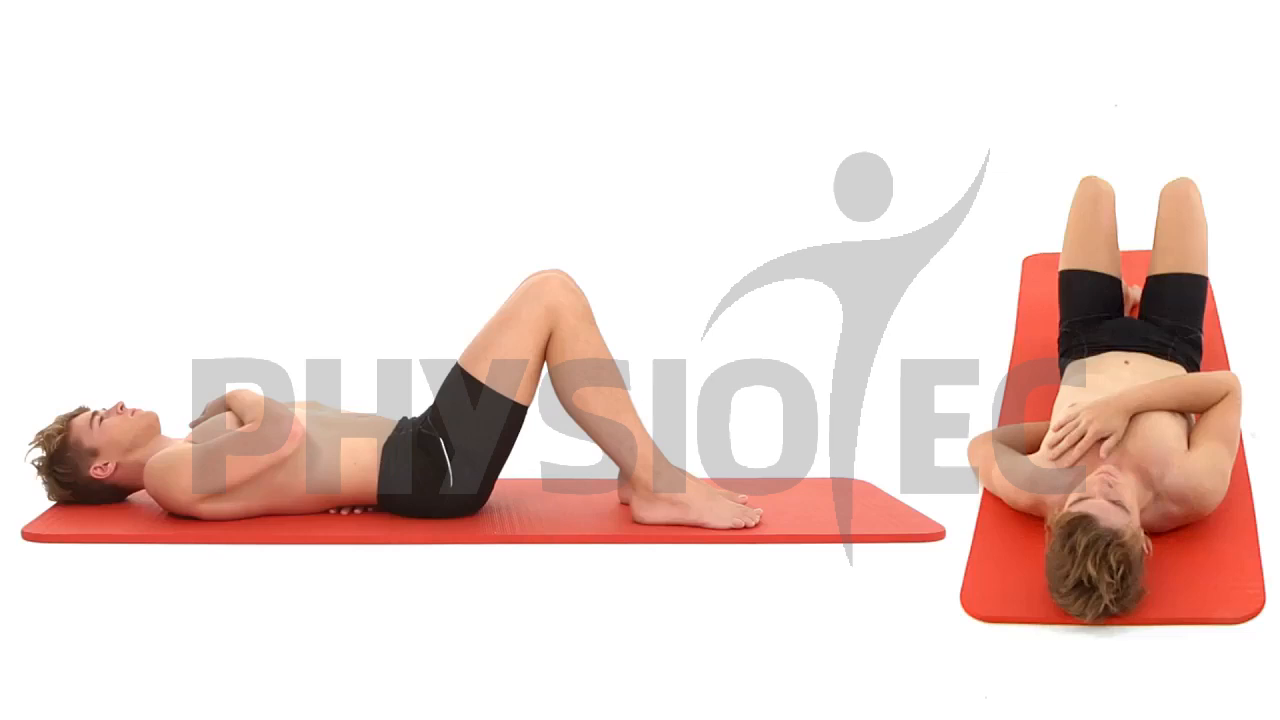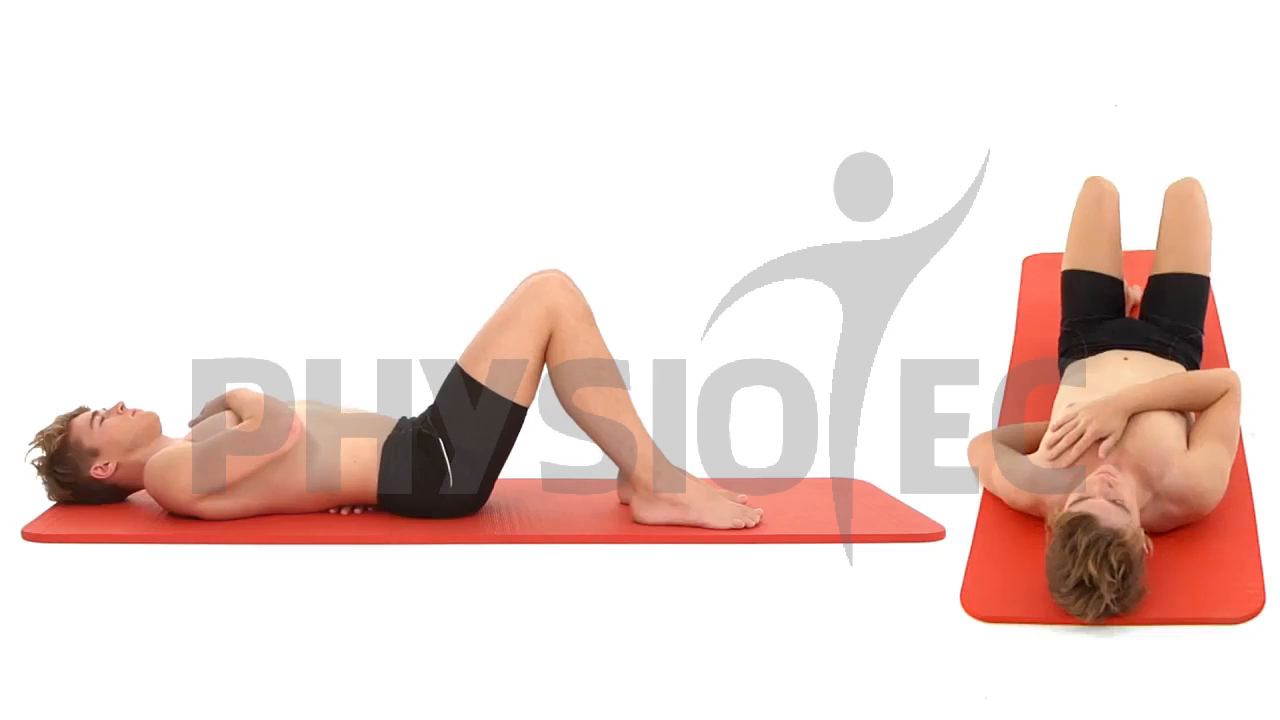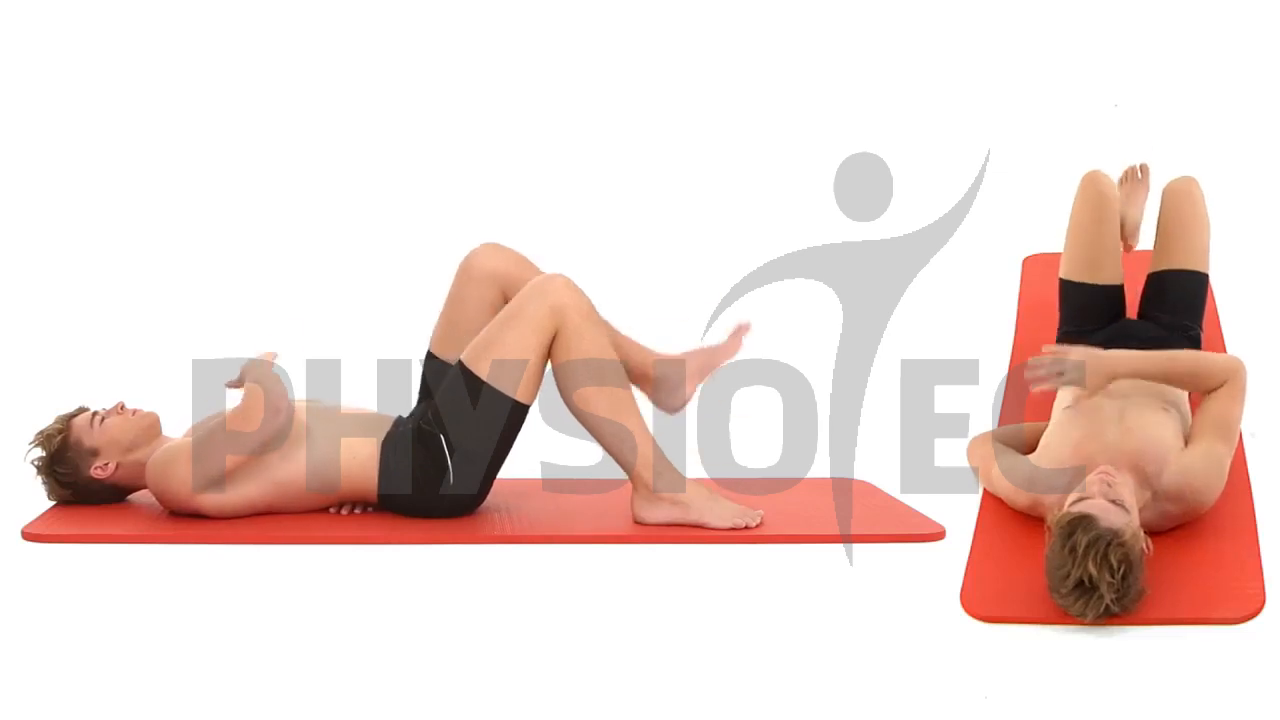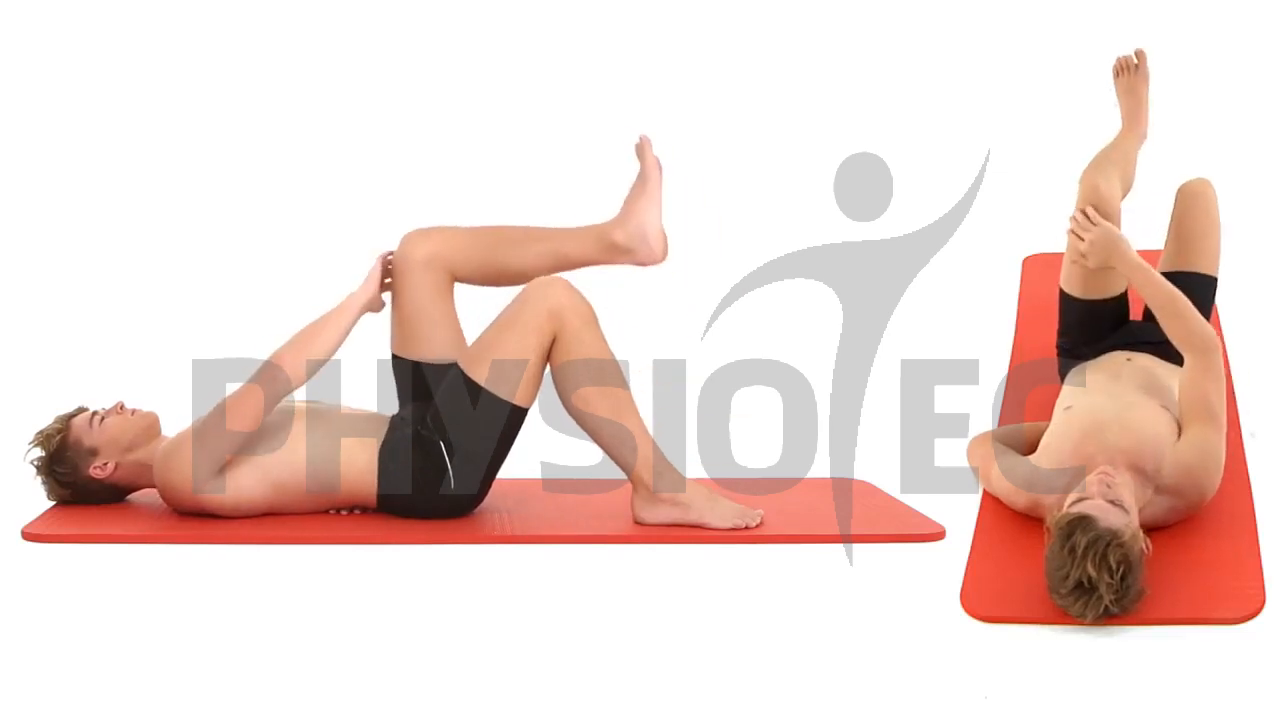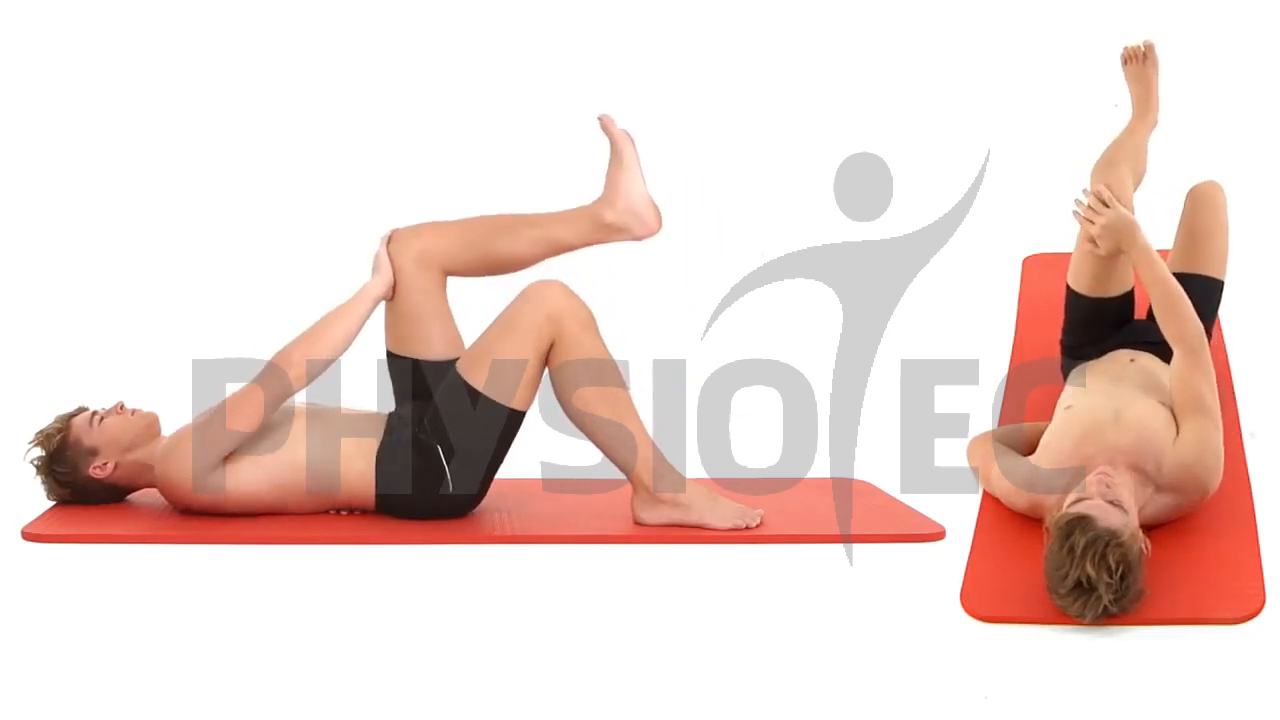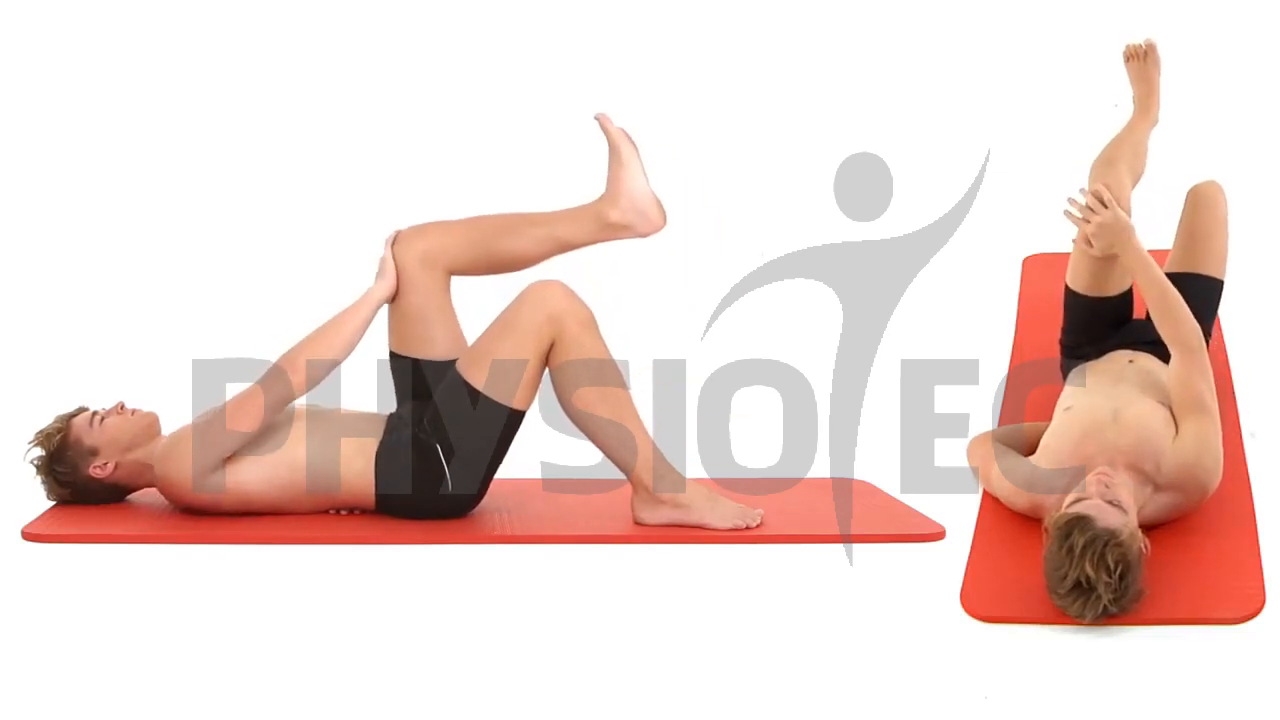
dt=0.7s
person 1, frame 1
left shoulder: (194, 446)
right shoulder: (174, 474)
right elbow: (287, 435)
right wrist: (242, 400)
left hip: (419, 442)
right hip: (433, 468)
left knee: (547, 290)
right knee: (553, 296)
left ankle: (643, 473)
right ankle: (661, 490)
person 1, frame 2
left shoulder: (198, 448)
right shoulder: (173, 475)
right elbow: (282, 431)
right wrist: (241, 398)
left hip: (421, 443)
right hip: (435, 470)
left knee: (546, 290)
right knee: (551, 298)
left ankle: (643, 473)
right ankle: (661, 491)
person 1, frame 3
left shoulder: (199, 448)
right shoulder: (174, 471)
right elbow: (275, 415)
right wrist: (258, 367)
left hip: (420, 438)
right hip: (435, 467)
left knee: (491, 263)
right knee: (555, 297)
left ankle: (658, 374)
right ankle: (661, 489)
person 1, frame 4
left shoulder: (198, 450)
right shoulder: (180, 470)
right elbow: (269, 386)
right wrist: (360, 299)
left hip: (420, 434)
right hip: (435, 465)
left knee: (420, 252)
right knee: (553, 301)
left ankle: (619, 237)
right ankle: (662, 491)
person 1, frame 5
left shoulder: (197, 451)
right shoulder: (182, 469)
right elbow: (273, 385)
right wrist: (371, 294)
left hip: (417, 431)
right hip: (432, 467)
left knee: (411, 247)
right knee: (552, 306)
left ankle: (609, 217)
right ankle: (662, 492)
person 1, frame 6
left shoulder: (196, 451)
right shoulder: (181, 470)
right elbow: (277, 387)
right wrist: (375, 297)
left hip: (419, 434)
right hip: (431, 467)
left knee: (416, 247)
right knee: (551, 307)
left ankle: (611, 215)
right ankle: (662, 492)
person 2, frame 1
left shoulder: (1035, 492)
right shoulder: (1191, 495)
left elbow: (979, 444)
right elbow: (1228, 385)
left wrist: (1060, 424)
right wrist: (1127, 405)
left hip: (1088, 350)
right hip: (1167, 350)
left knee: (1095, 188)
right knee: (1180, 189)
left ankle: (1125, 298)
right ankle: (1131, 299)
person 2, frame 2
left shoulder: (1035, 493)
right shoulder: (1190, 496)
left elbow: (980, 444)
right elbow: (1227, 383)
left wrist: (1059, 426)
right wrist: (1124, 404)
left hip: (1089, 349)
right hip: (1167, 351)
left knee: (1100, 188)
right knee: (1185, 190)
left ankle: (1123, 299)
right ankle: (1133, 301)
person 2, frame 3
left shoulder: (1035, 495)
right shoulder: (1187, 495)
left elbow: (979, 445)
right elbow: (1233, 371)
left wrist: (1057, 426)
right wrist: (1118, 369)
left hip: (1090, 345)
right hip: (1166, 346)
left knee: (1096, 185)
right knee: (1181, 189)
left ankle: (1125, 229)
right ankle: (1127, 229)
person 2, frame 4
left shoulder: (1033, 496)
right shoulder: (1186, 490)
left elbow: (979, 444)
right elbow: (1204, 351)
left wrist: (1056, 427)
right wrist: (1126, 259)
left hip: (1089, 361)
right hip: (1164, 361)
left knee: (1096, 194)
right knee: (1196, 190)
left ankle: (1135, 125)
person 2, frame 5
left shoulder: (1033, 495)
right shoulder: (1189, 484)
left elbow: (979, 444)
right elbow: (1191, 348)
left wrist: (1058, 424)
right wrist: (1136, 243)
left hip: (1091, 360)
right hip: (1162, 361)
left knee: (1108, 191)
right knee: (1206, 194)
left ankle: (1145, 115)
person 2, frame 6
left shoulder: (1032, 496)
right shoulder: (1188, 485)
left elbow: (980, 444)
right elbow: (1189, 349)
left wrist: (1060, 426)
right wrist: (1129, 247)
left hip: (1090, 360)
right hip: (1161, 361)
left knee: (1107, 185)
right knee: (1206, 194)
left ankle: (1146, 112)
